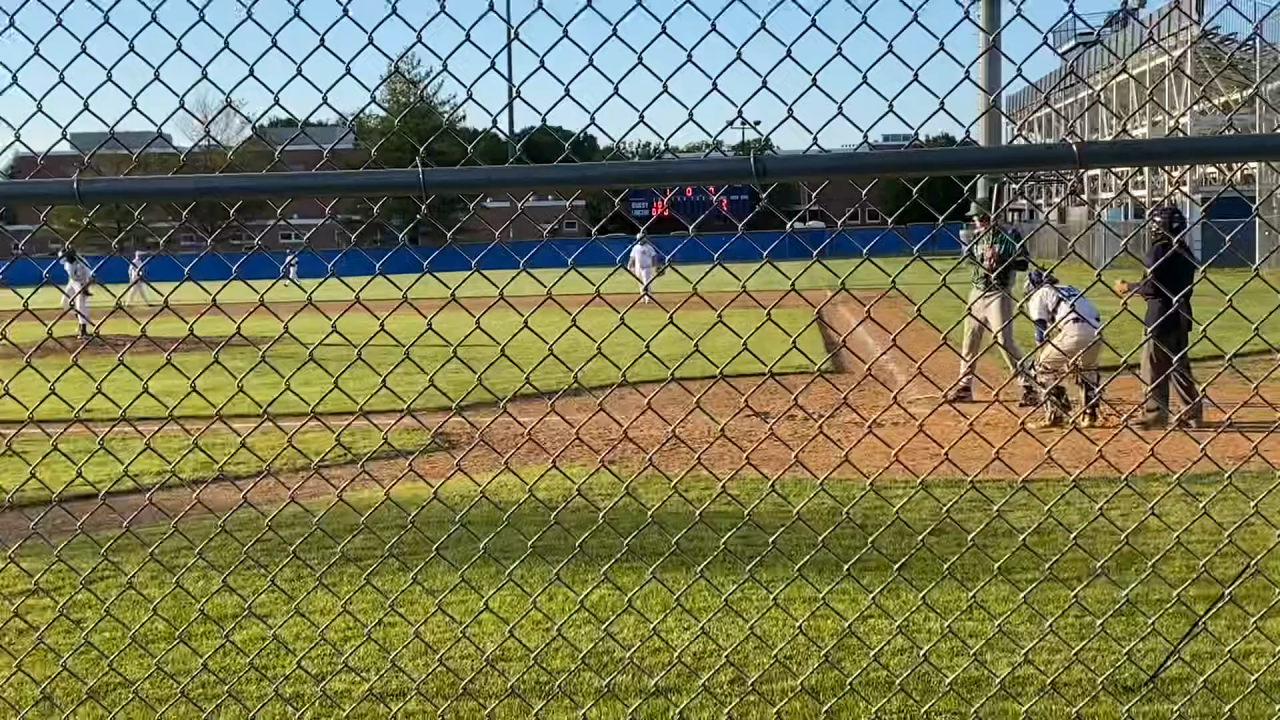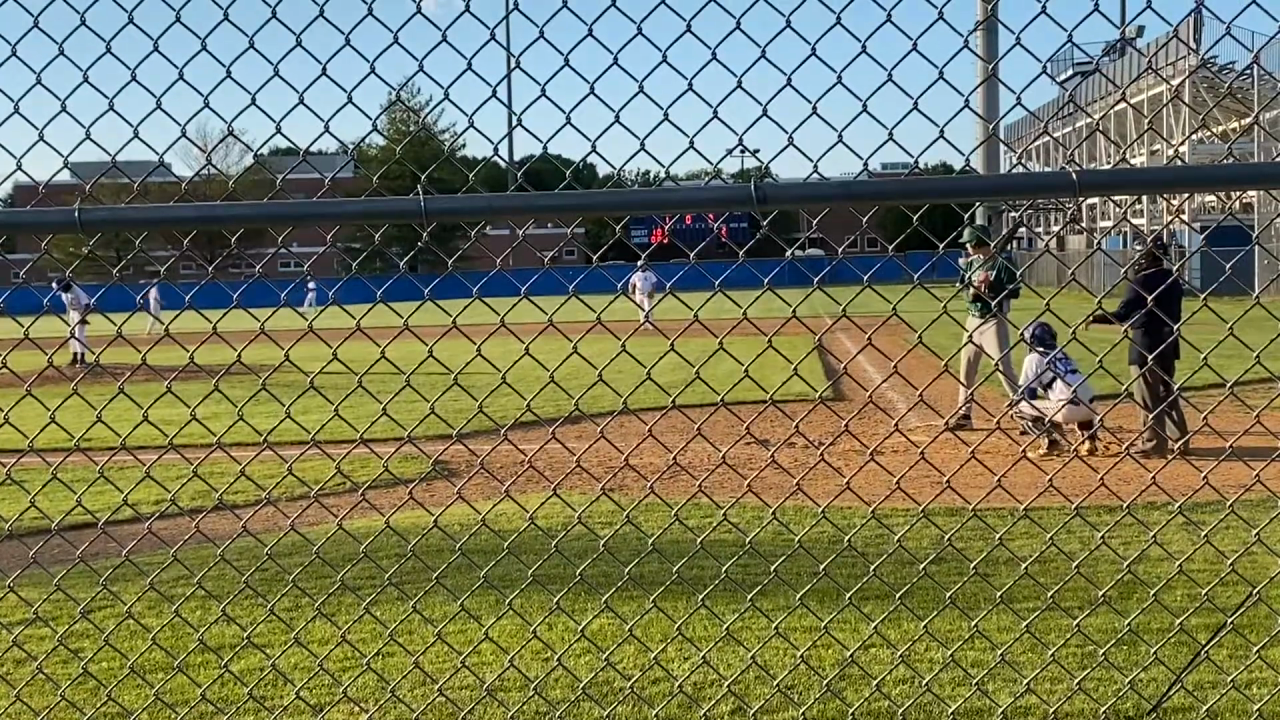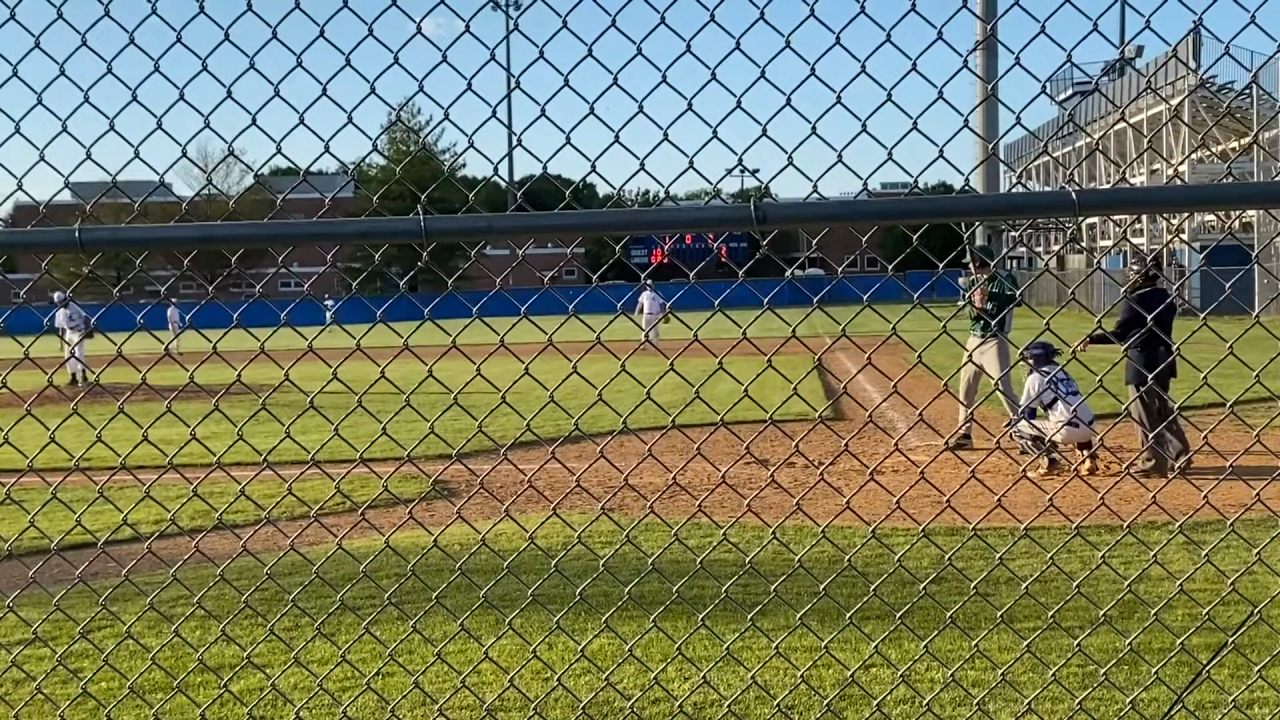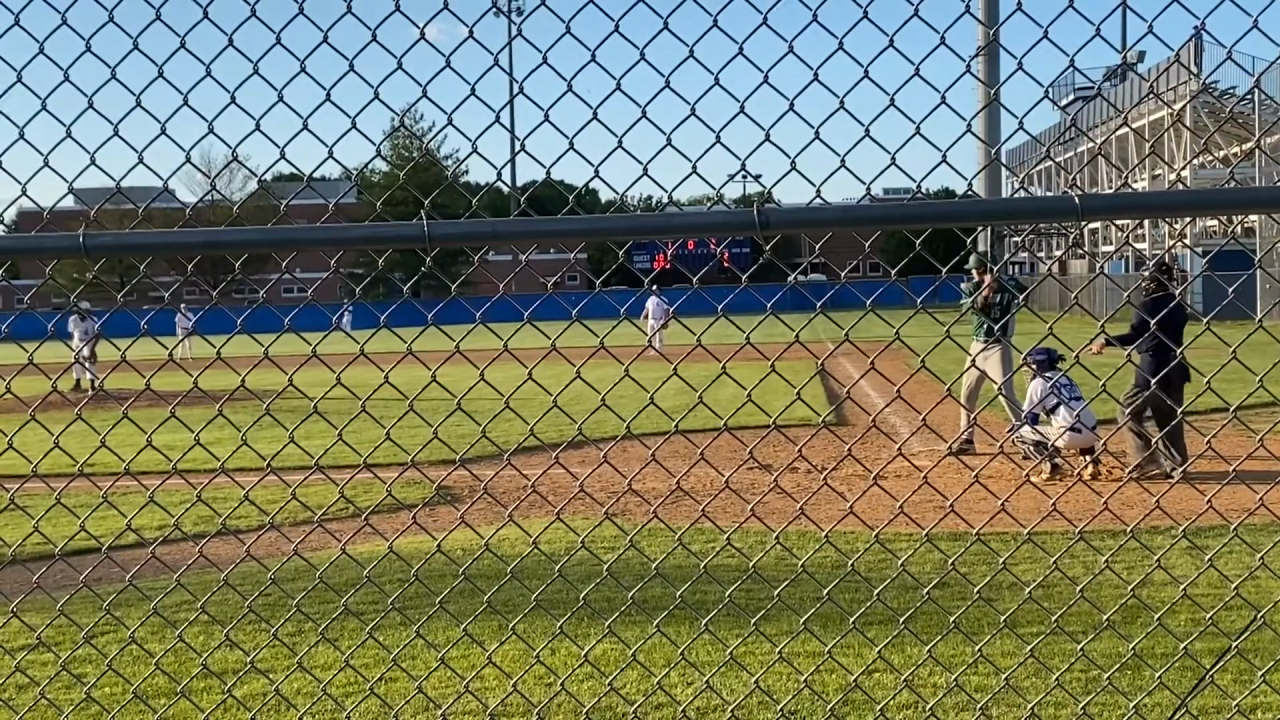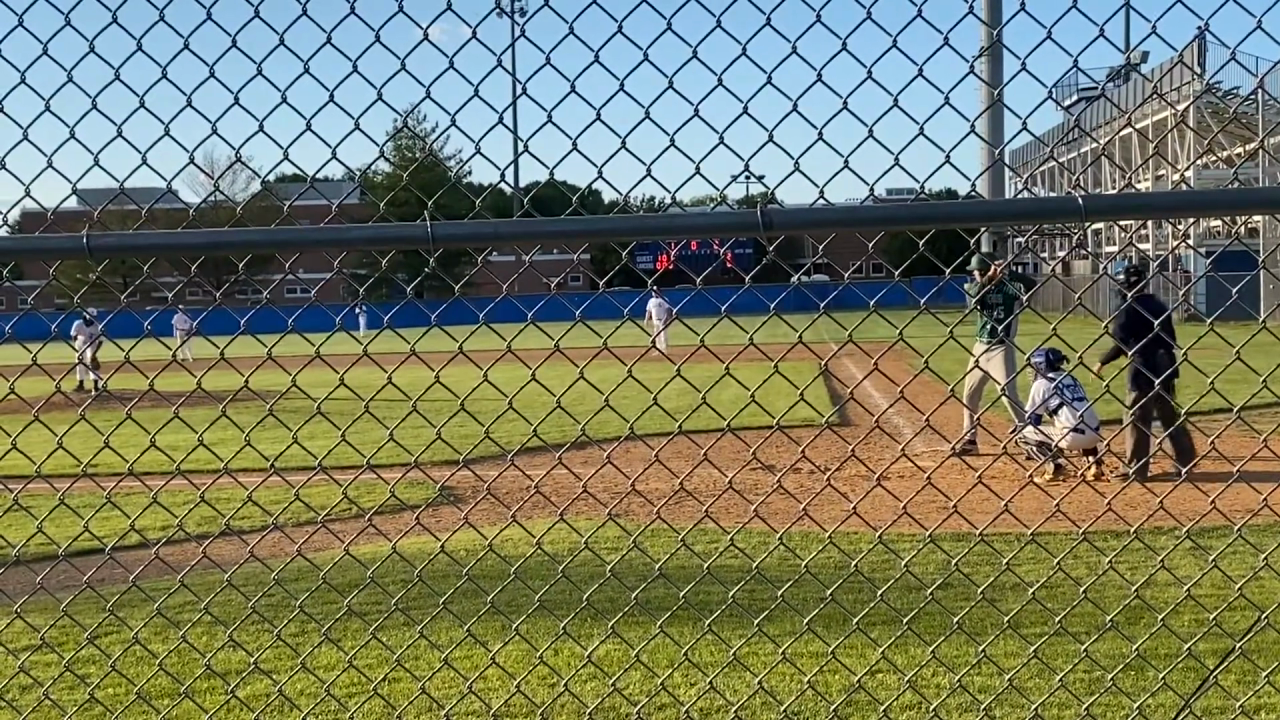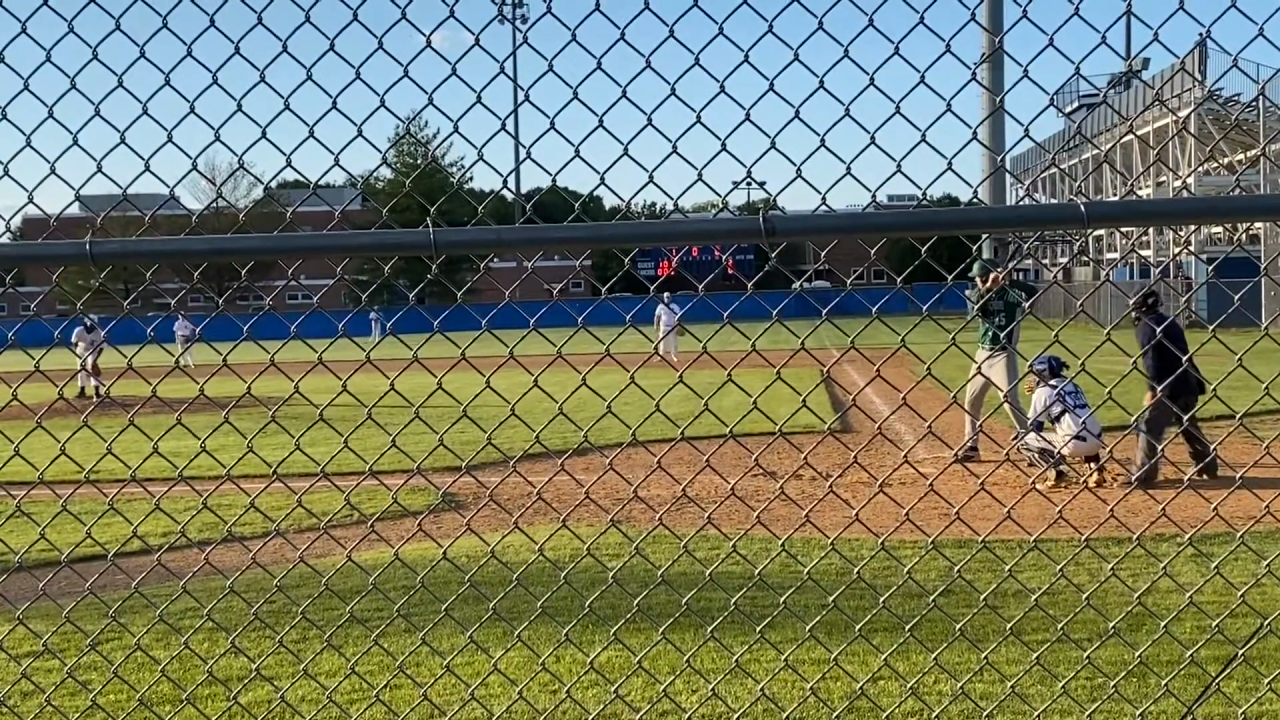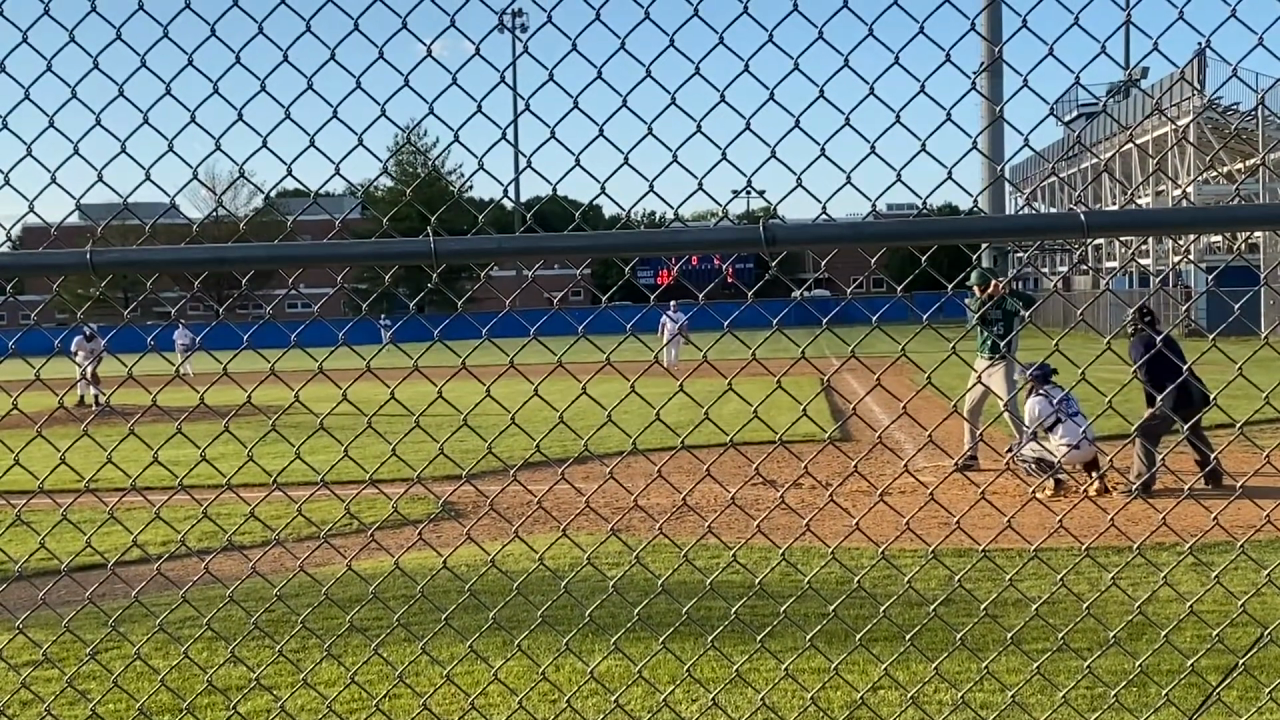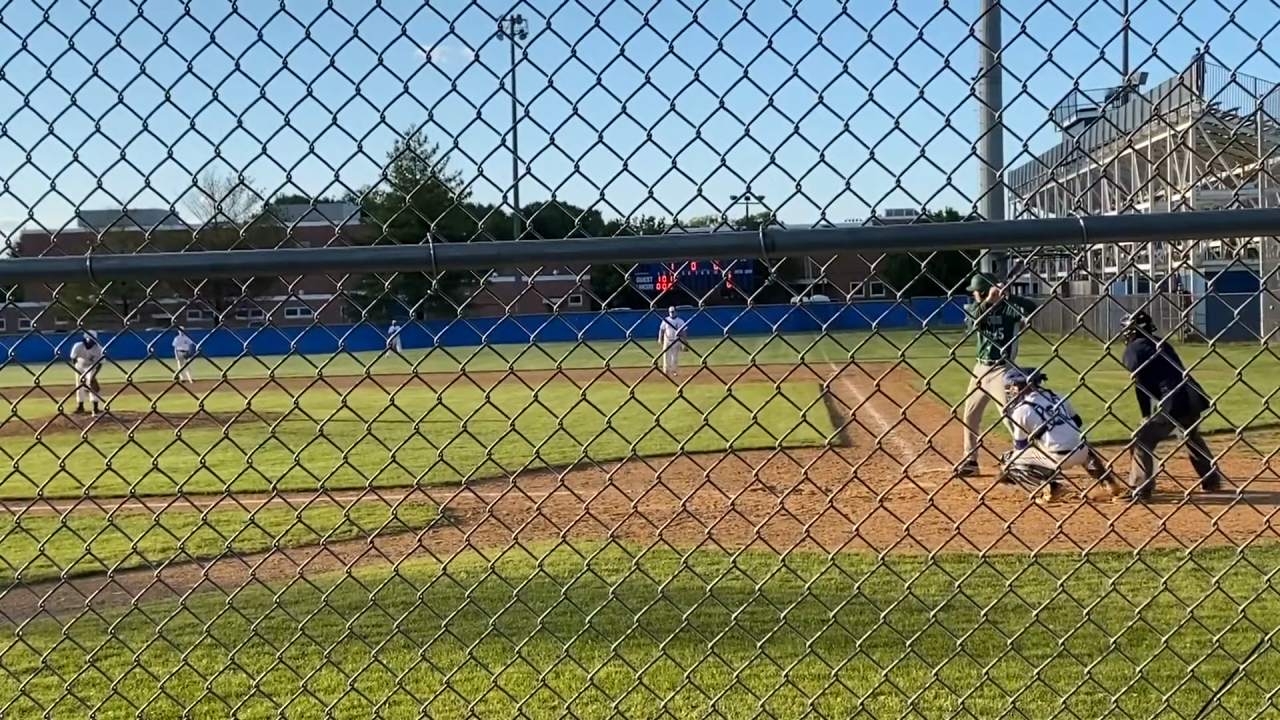
dt=0.7s
person 1, frame 1
left shoulder: (1159, 250)
right shoulder: (1185, 251)
left elbow: (1153, 286)
right elbow: (1182, 285)
left wrist: (1129, 287)
right wrist: (1138, 288)
left hip: (1161, 314)
right hip: (1180, 313)
left knee: (1154, 368)
right knee: (1179, 366)
left ankle: (1154, 415)
right ankle: (1193, 413)
person 1, frame 2
left shoulder: (1141, 281)
right shoulder: (1173, 279)
left elbow: (1123, 315)
right elbow: (1175, 315)
left wrist: (1095, 317)
left hip: (1146, 343)
right hip: (1168, 342)
left knee: (1148, 397)
right knee: (1167, 393)
left ankle: (1154, 444)
right ankle: (1178, 440)
person 1, frame 3
left shoulder: (1134, 301)
right shoulder: (1167, 298)
left elbow: (1119, 334)
left wrist: (1090, 339)
left hip: (1142, 360)
right hip: (1164, 359)
left knee: (1145, 415)
right knee: (1163, 409)
left ankle: (1153, 463)
right ankle: (1179, 455)
person 1, frame 4
left shoulder: (1147, 305)
right shoulder: (1178, 305)
left elbow: (1135, 336)
left wrist: (1106, 341)
left hip: (1153, 365)
right hip: (1175, 365)
left knee: (1129, 413)
right knee: (1171, 417)
left ankle: (1146, 463)
right ankle: (1177, 466)
person 1, frame 5
left shoulder: (1127, 308)
right shoulder: (1158, 305)
left elbow: (1122, 345)
right elbow: (1171, 337)
left wrist: (1102, 362)
left hip: (1145, 367)
right hip: (1166, 364)
left knee: (1137, 419)
right knee: (1169, 414)
left ankle: (1136, 469)
right ankle: (1185, 458)
person 1, frame 6
left shoulder: (1146, 326)
right shoulder: (1167, 322)
left elbow: (1154, 360)
right elbow: (1174, 355)
left wrist: (1151, 389)
left hip: (1171, 384)
right hip: (1188, 381)
left knee: (1149, 426)
right knee: (1188, 424)
left ankle: (1144, 476)
right ankle: (1208, 466)
person 1, frame 7
left shoulder: (1138, 343)
right shoulder: (1165, 338)
left elbow: (1147, 377)
left wrist: (1151, 406)
left hip: (1174, 396)
right hip: (1195, 393)
left knee: (1145, 434)
right knee: (1195, 433)
left ankle: (1140, 485)
right ankle: (1214, 476)
person 1, frame 8
left shoulder: (1132, 351)
right shoulder: (1161, 344)
left elbow: (1141, 385)
left wrist: (1147, 416)
left hip: (1171, 401)
right hip: (1193, 397)
left knee: (1142, 440)
right knee: (1193, 437)
left ankle: (1139, 490)
right ankle: (1212, 480)
person 2, frame 1
left shoulder: (1010, 235)
right shoulder: (977, 235)
left elbow: (1023, 263)
right elbow: (971, 264)
left wrist: (1000, 259)
right wrist: (984, 267)
left hip: (998, 295)
right hip: (977, 293)
left knee: (1004, 341)
right knee: (970, 340)
left ankle: (1029, 387)
right ankle: (964, 386)
person 2, frame 2
left shoulder: (1002, 262)
right shoulder: (970, 263)
left elbow: (1014, 291)
right elbow: (966, 295)
left wrist: (991, 284)
right wrist: (973, 289)
left hip: (994, 322)
right hip: (973, 320)
left knee: (1004, 368)
right knee: (967, 368)
right ankle: (964, 414)
person 2, frame 3
left shoulder: (1004, 279)
right shoulder: (971, 283)
left elbow: (1016, 299)
right elbow: (970, 314)
left wrist: (989, 295)
right wrist: (976, 306)
left hip: (995, 341)
right hip: (974, 340)
left knee: (1003, 388)
right knee: (966, 388)
right ankle: (964, 433)
person 2, frame 4
left shoulder: (1007, 284)
right shoulder: (972, 287)
left elbow: (1024, 292)
right elbow: (969, 307)
left wrist: (997, 285)
right wrist: (984, 294)
left hip: (998, 346)
right hip: (977, 345)
left knee: (1005, 393)
right knee: (967, 393)
right ankle: (966, 439)
person 2, frame 5
left shoulder: (1009, 286)
right shoulder: (978, 287)
left elbow: (1031, 285)
right elbow: (973, 296)
left wrist: (1007, 273)
right wrist: (989, 278)
left hip: (1002, 348)
right hip: (981, 347)
left knee: (1009, 394)
right knee: (970, 394)
right ankle: (969, 440)
person 2, frame 6
left shoulder: (1011, 293)
right shoulder: (980, 293)
left elbow: (1033, 293)
right elbow: (974, 305)
left wrist: (1008, 281)
right wrist: (988, 288)
left hip: (1004, 355)
right hip: (983, 353)
left knee: (1010, 401)
right knee: (971, 401)
right ankle: (971, 447)
person 2, frame 7
left shoulder: (1009, 302)
right shoulder: (978, 302)
left elbow: (1031, 303)
right elbow: (974, 314)
left wrist: (1007, 290)
right wrist: (990, 294)
left hip: (1003, 363)
right hip: (982, 362)
left knee: (1009, 409)
right knee: (971, 409)
right ankle: (970, 455)
person 2, frame 8
left shoulder: (1009, 307)
right shoulder: (978, 307)
left elbow: (1032, 308)
right elbow: (973, 320)
left wrist: (1007, 296)
right wrist: (988, 302)
left hip: (1002, 369)
right hip: (981, 367)
right knee: (970, 415)
right ankle: (970, 461)
